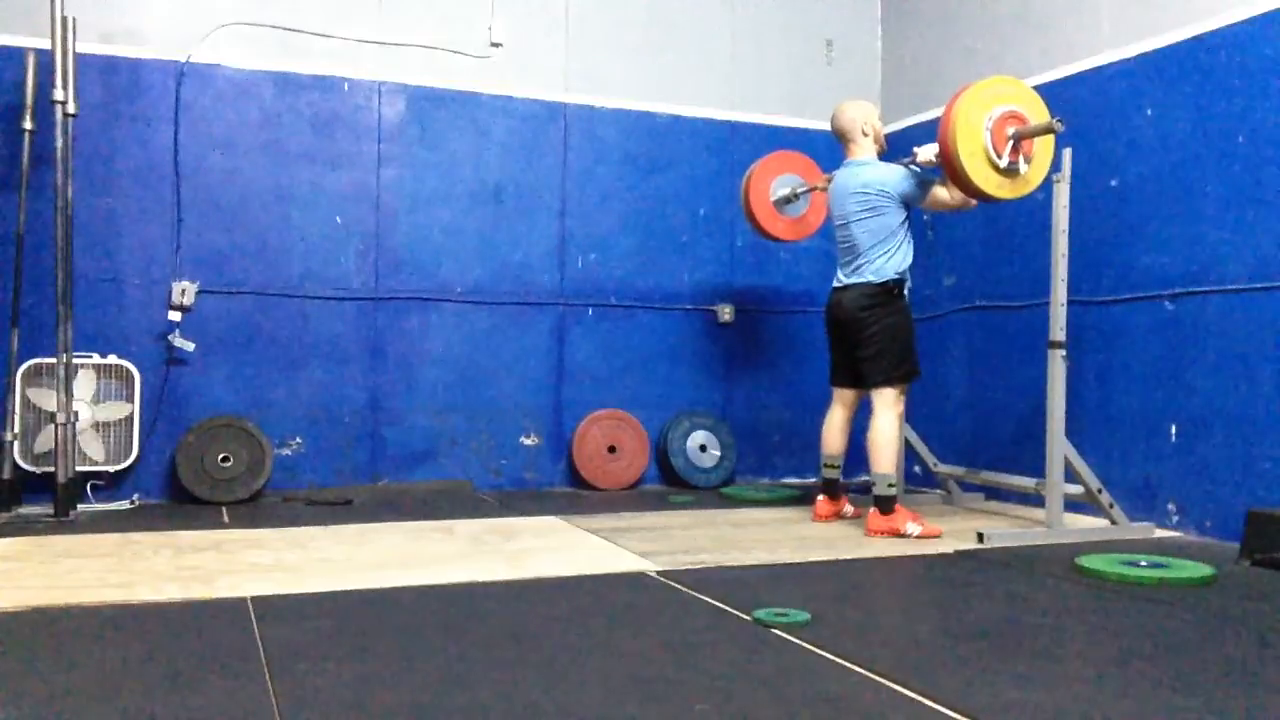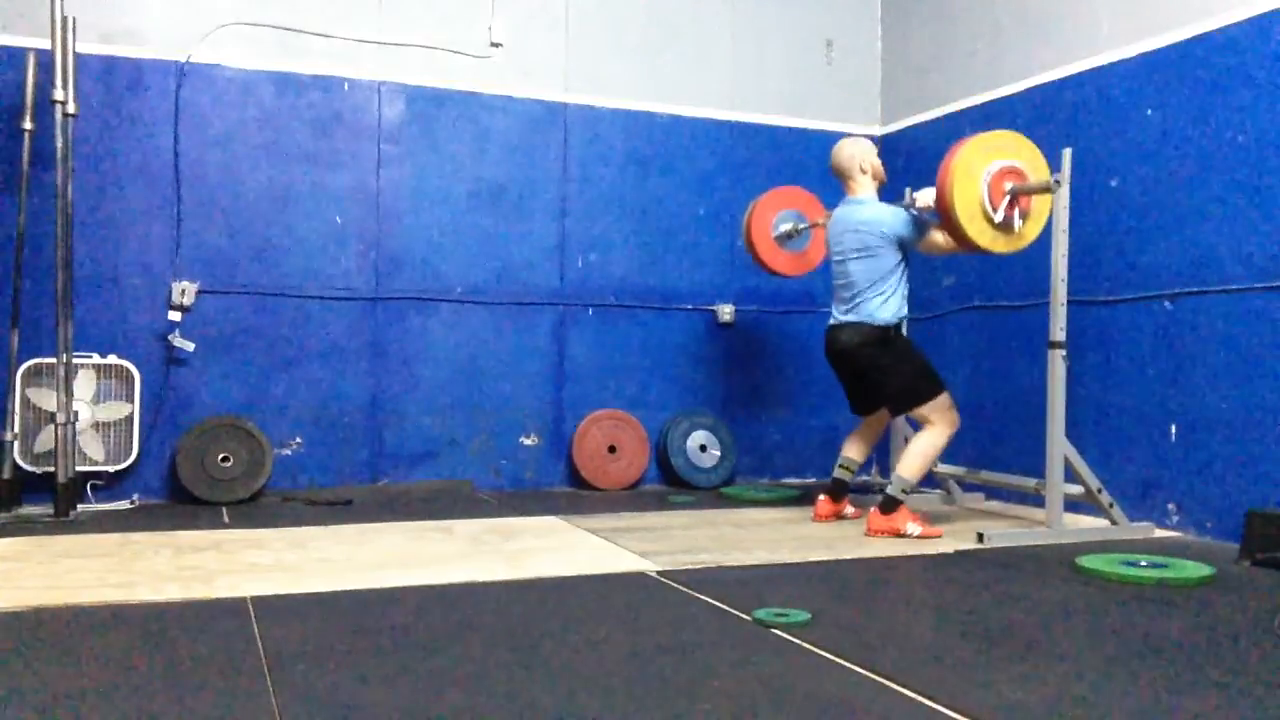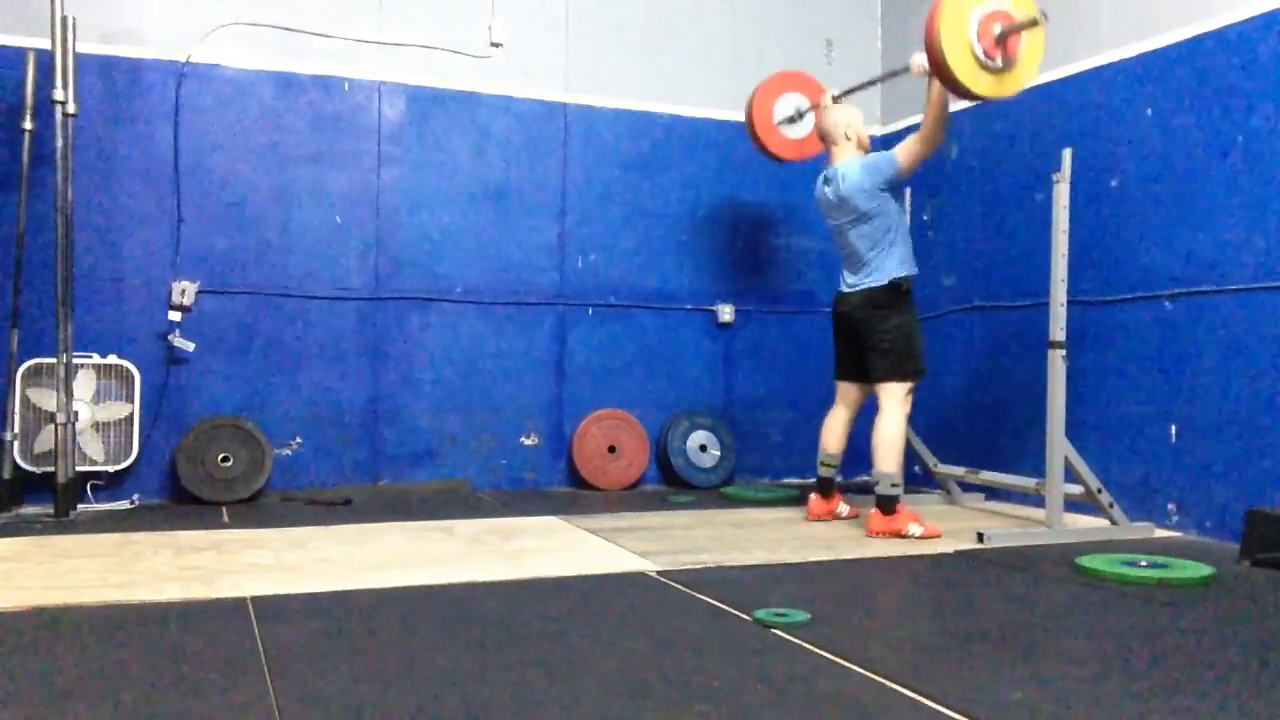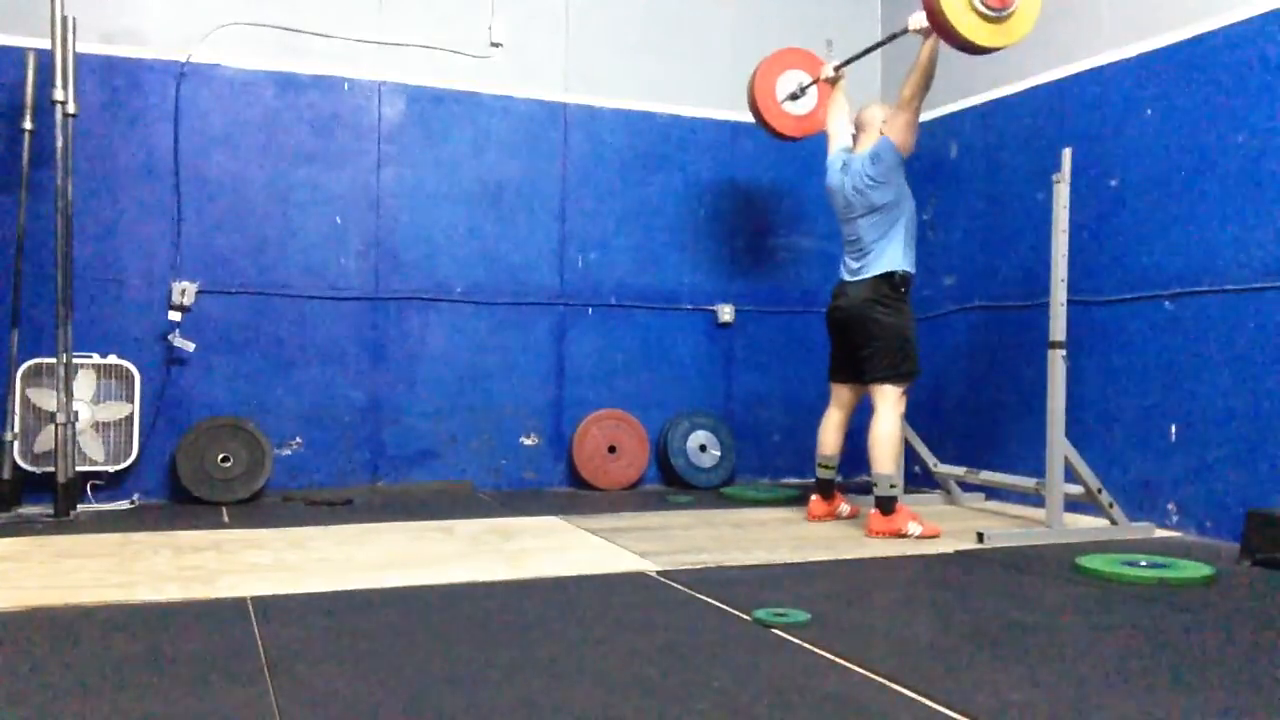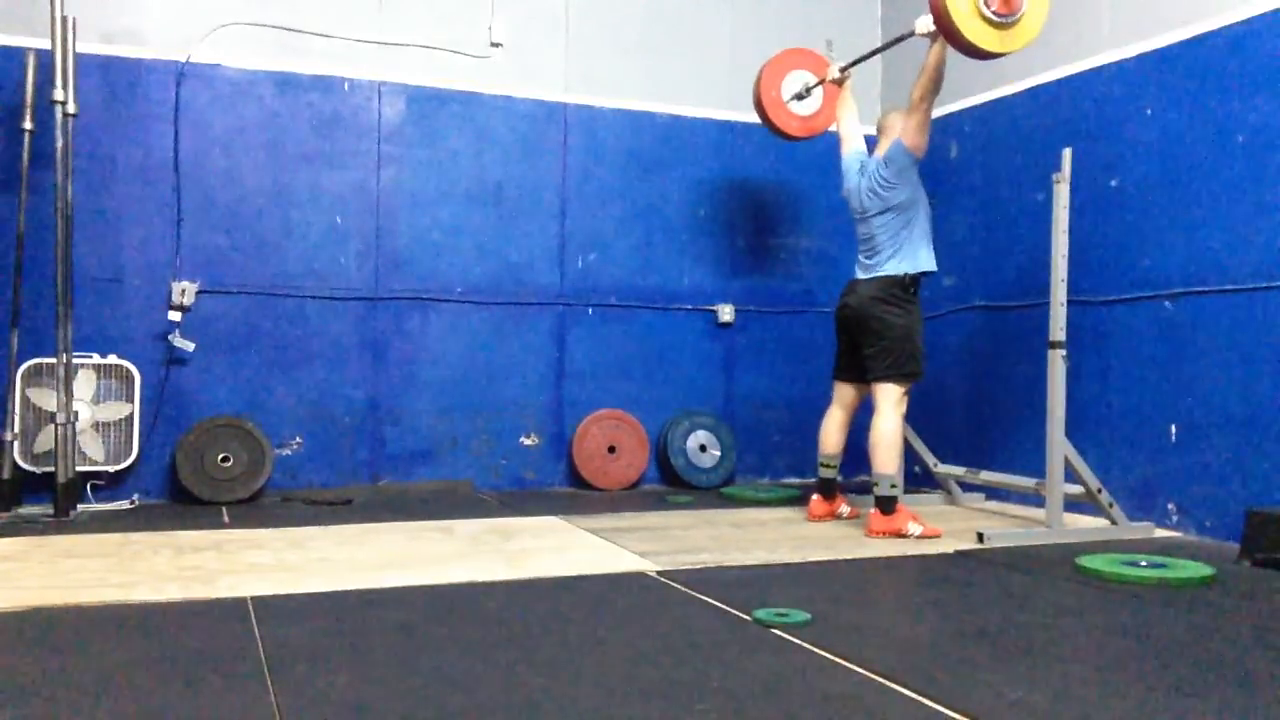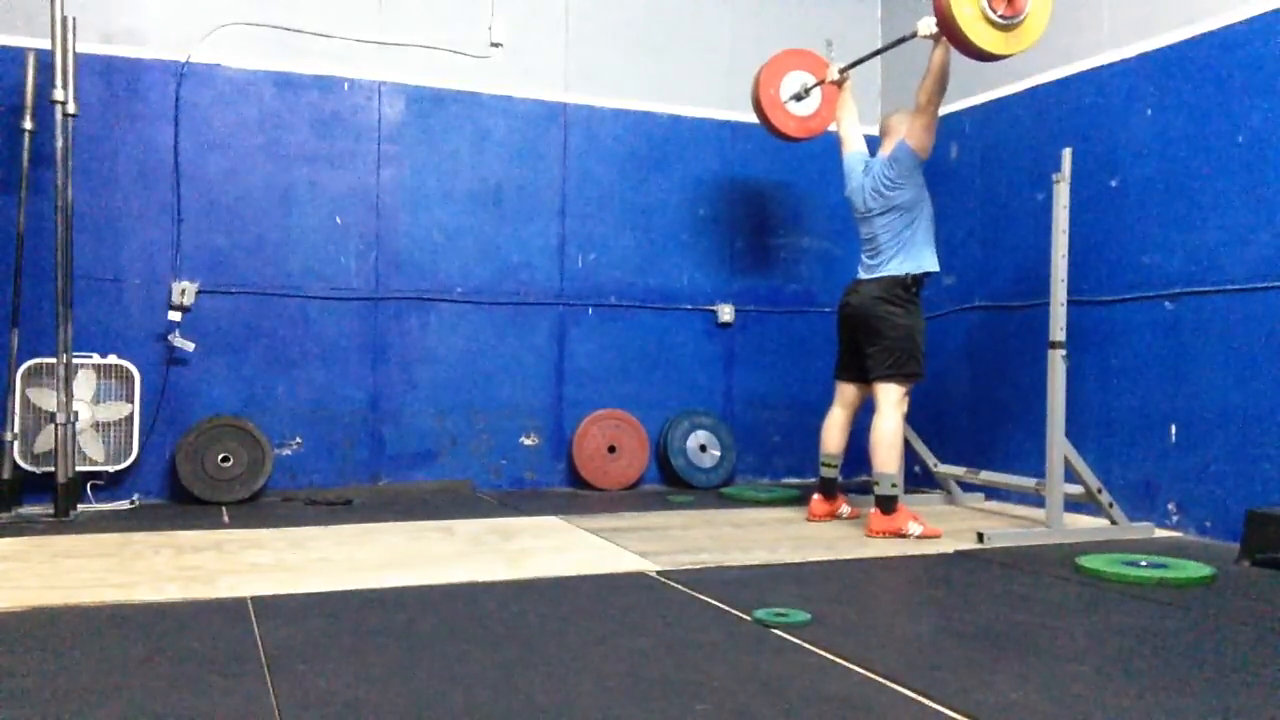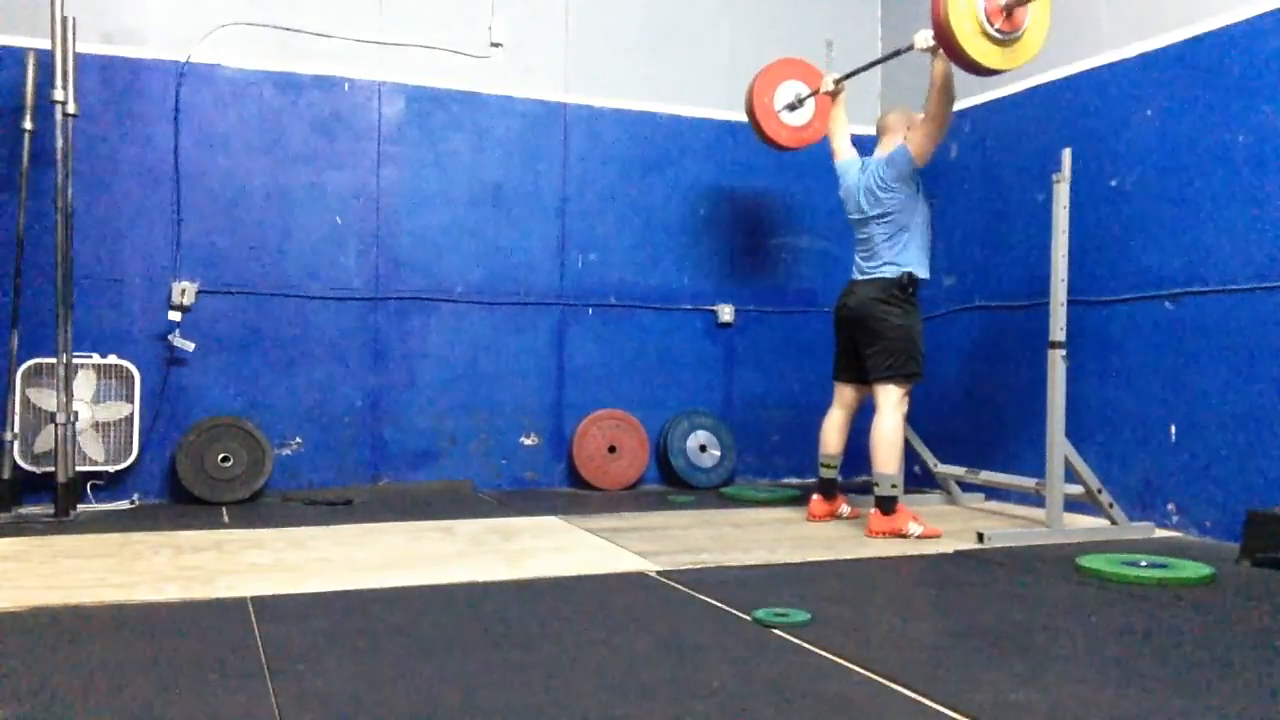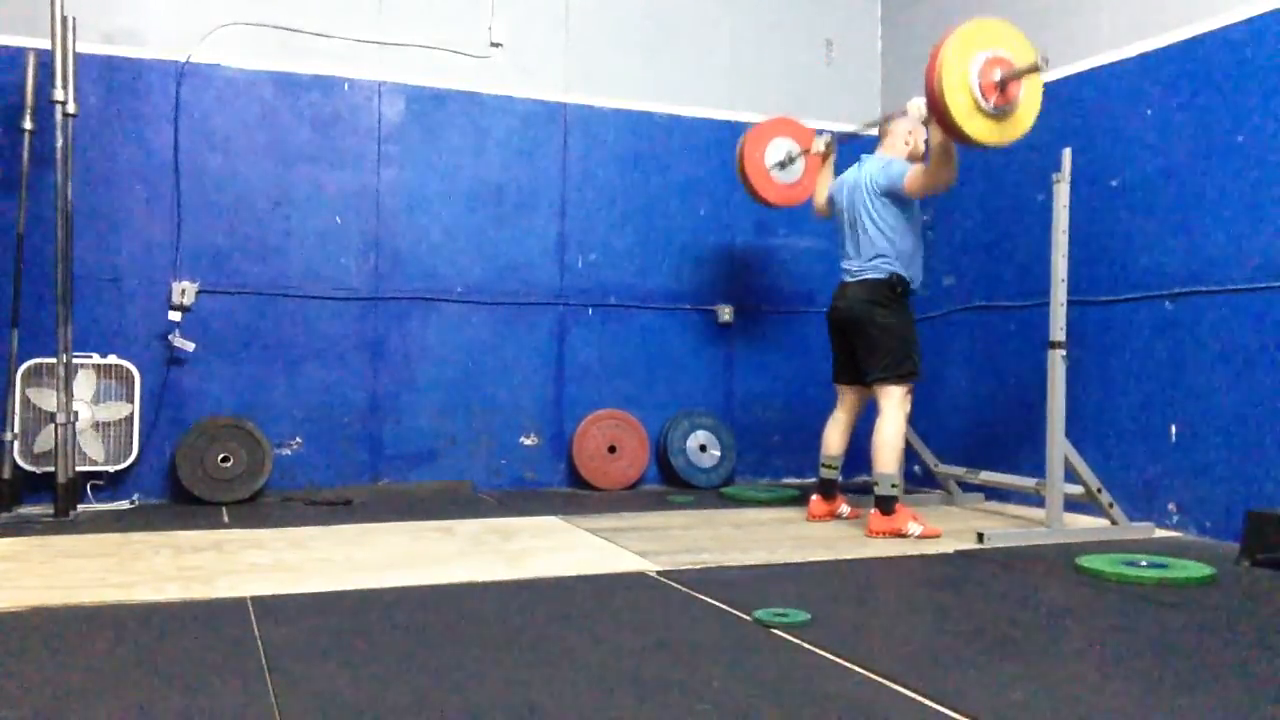
dt=0.5s
person 1, frame 1
left shoulder: (837, 183)
right shoulder: (891, 175)
right elbow: (960, 199)
right wrist: (942, 161)
left hip: (842, 299)
right hip: (878, 299)
left knee: (843, 401)
right knee: (888, 403)
left ankle: (829, 497)
right ankle: (885, 511)
person 1, frame 2
left shoulder: (837, 220)
right shoulder: (888, 217)
right elbow: (951, 243)
right wrist: (935, 207)
left hip: (840, 338)
right hip: (875, 336)
left knee: (874, 420)
right knee: (942, 419)
left ankle: (832, 498)
right ankle: (889, 511)
person 1, frame 3
left shoulder: (826, 184)
right shoulder: (867, 174)
left elbow: (836, 151)
right elbow: (930, 136)
left wrist: (828, 116)
right wrist: (937, 77)
left hip: (850, 302)
right hip: (885, 301)
left knee: (845, 402)
right knee: (895, 403)
left ankle: (824, 496)
right ankle: (887, 512)
person 1, frame 4
left shoulder: (838, 167)
right shoulder: (881, 162)
left elbow: (837, 123)
right elbow: (910, 99)
left wrist: (834, 84)
right wrist: (931, 37)
left hip: (846, 297)
right hip: (879, 297)
left knee: (841, 402)
right knee: (889, 403)
left ankle: (824, 498)
right ankle: (887, 513)
person 1, frame 5
left shoulder: (855, 168)
right shoulder: (896, 165)
left elbow: (848, 126)
right elbow: (921, 101)
left wrist: (840, 86)
right wrist: (938, 40)
left hip: (858, 296)
right hip: (889, 296)
left knee: (844, 401)
right knee: (891, 401)
left ankle: (825, 497)
right ankle: (887, 513)
person 1, frame 6
left shoulder: (858, 170)
right shoulder: (900, 167)
left elbow: (848, 126)
right elbow: (928, 105)
left wrist: (842, 85)
right wrist: (942, 43)
left hip: (859, 296)
right hip: (892, 298)
left knee: (846, 399)
right knee: (892, 401)
left ankle: (826, 497)
right ankle: (887, 513)
person 1, frame 7
left shoulder: (853, 173)
right shoulder: (896, 168)
left elbow: (838, 136)
right elbow: (937, 115)
left wrist: (834, 97)
right wrist: (940, 56)
left hip: (854, 297)
right hip: (888, 298)
left knee: (844, 401)
right knee: (891, 402)
left ankle: (825, 497)
right ankle: (887, 514)
person 1, frame 8
left shoulder: (850, 175)
right shoulder: (889, 171)
left elbow: (821, 203)
right elbow: (940, 176)
left wrist: (825, 160)
right wrist: (934, 123)
left hip: (846, 298)
right hip: (880, 297)
left knee: (848, 403)
right knee: (894, 403)
left ankle: (825, 496)
right ankle: (887, 511)
